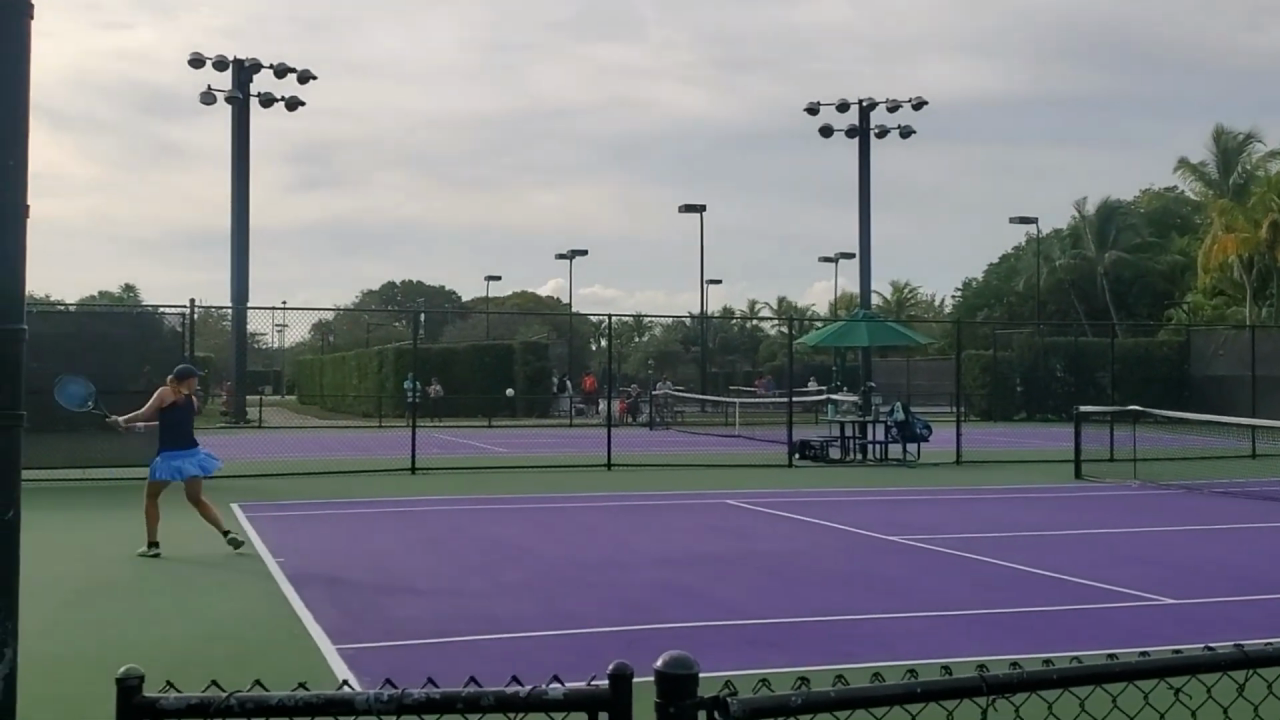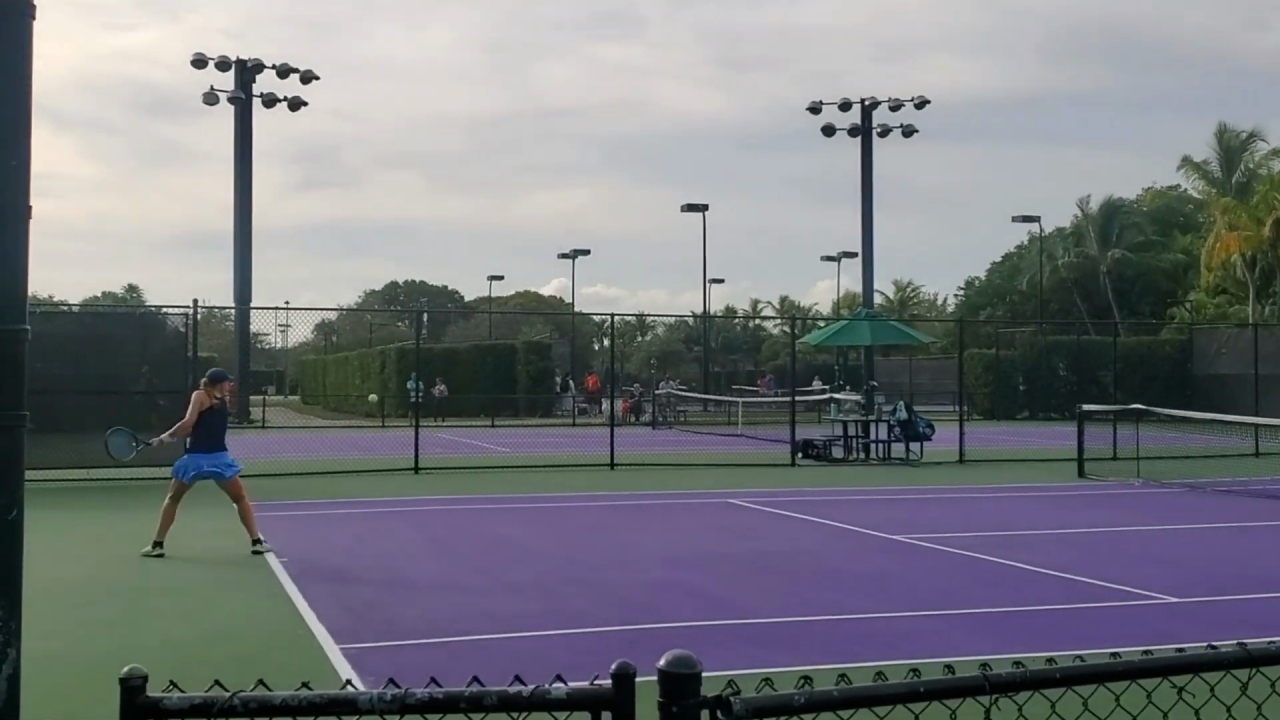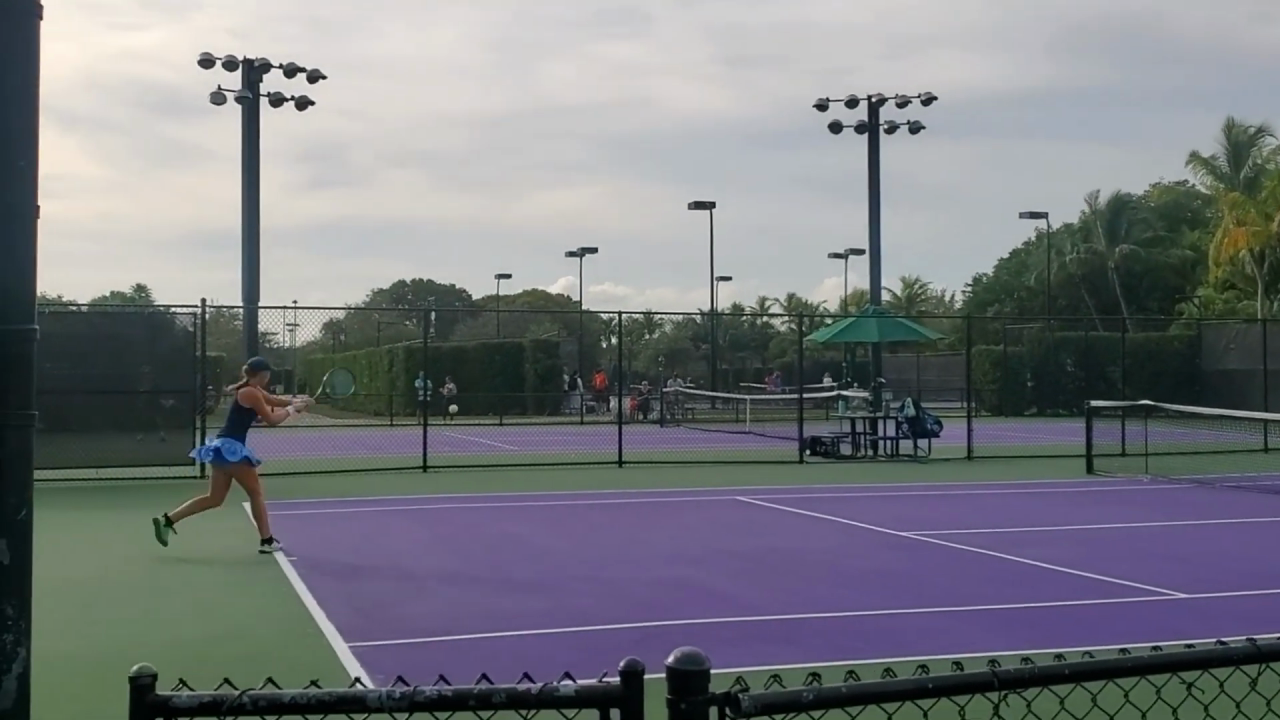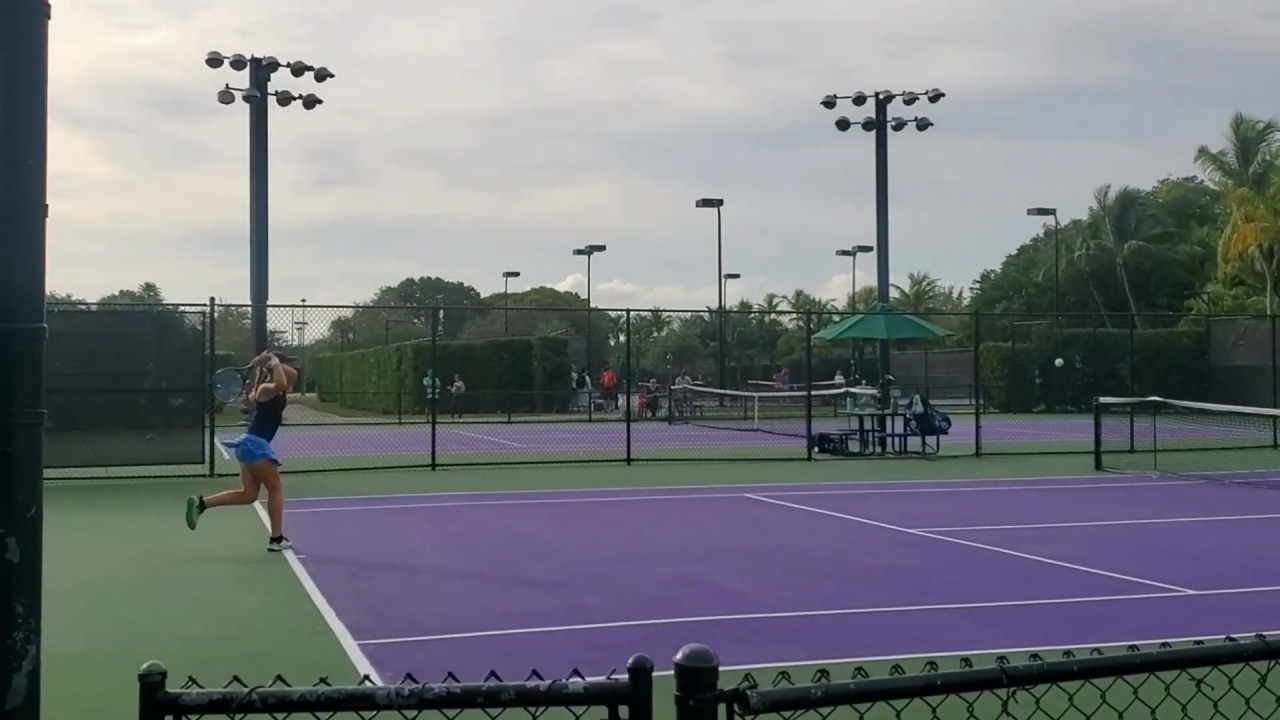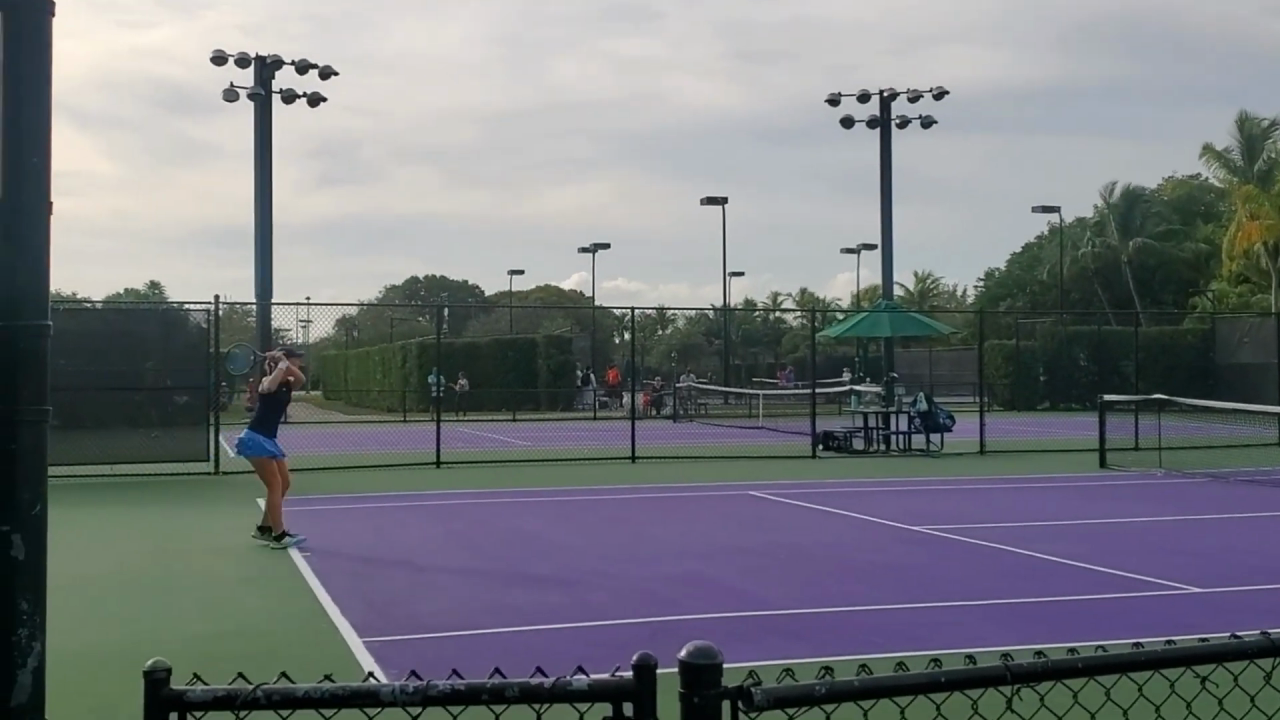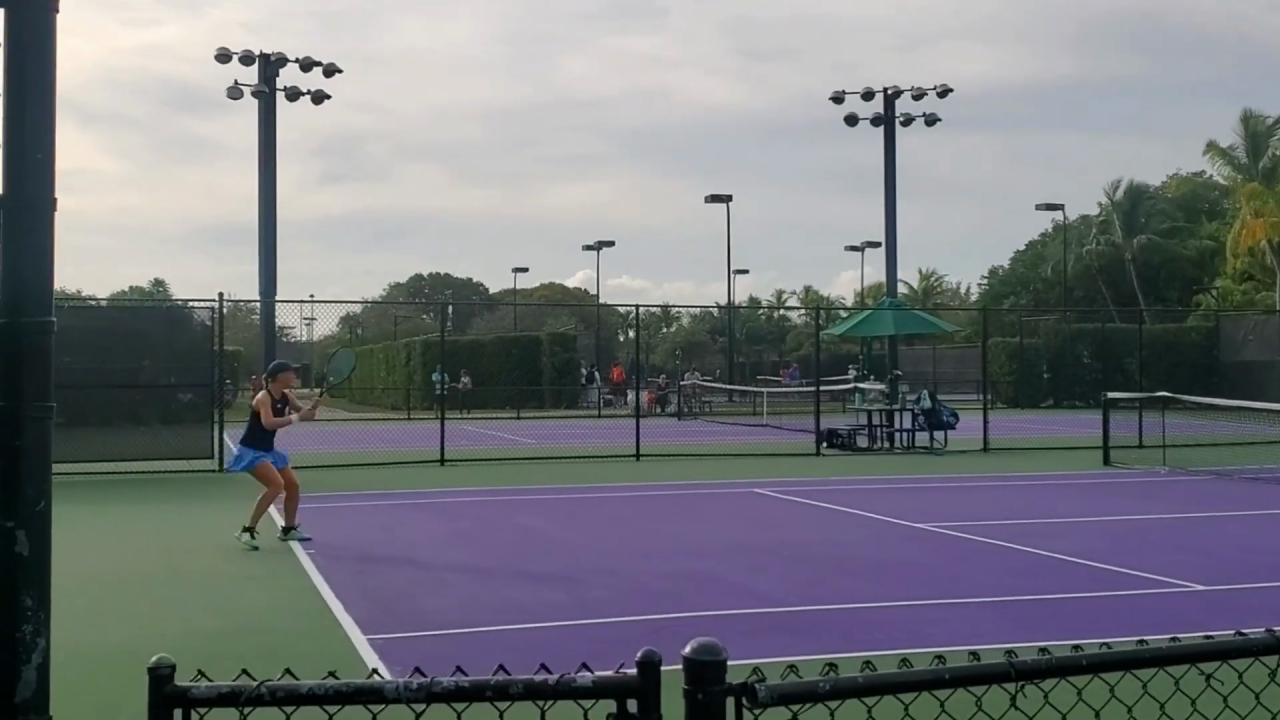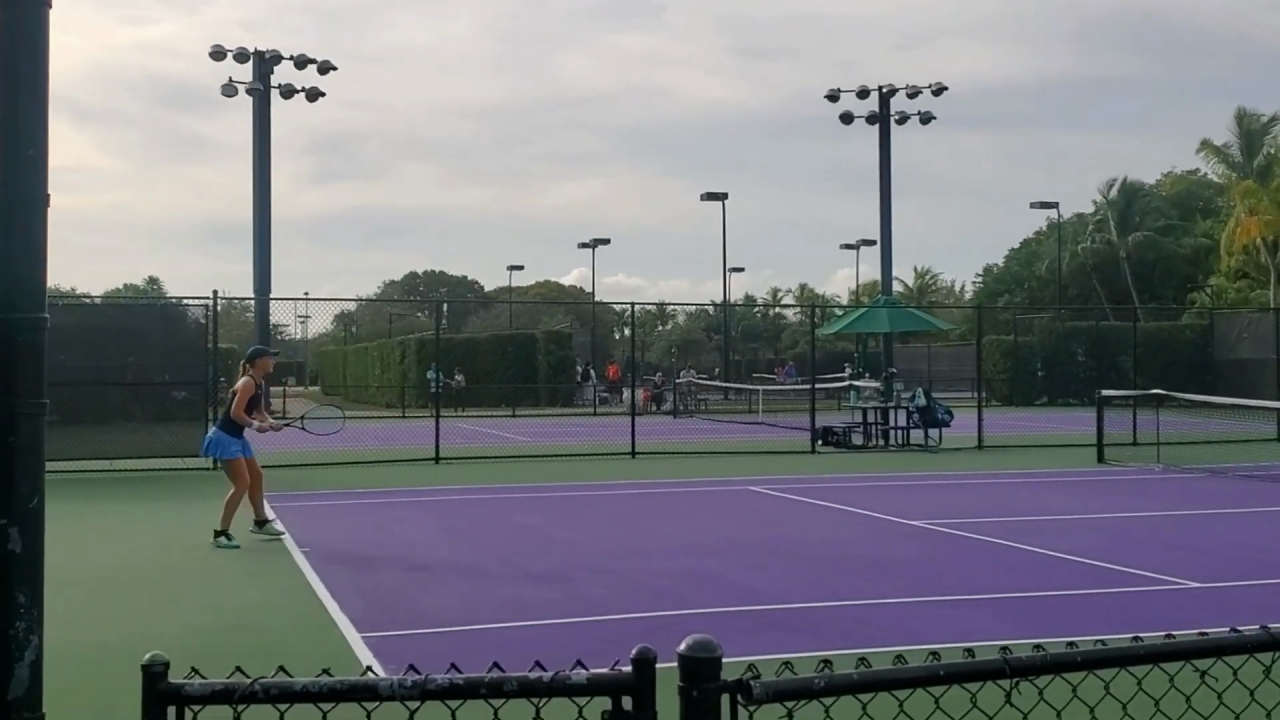
dt=0.2s
person 1, frame 1
left shoulder: (164, 393)
right shoulder: (193, 401)
left elbow: (143, 414)
left wrist: (122, 420)
right wrist: (137, 426)
left hip: (169, 459)
right hip: (192, 456)
left knee: (151, 498)
right knee: (197, 499)
left ankle: (152, 545)
right ankle: (228, 534)
person 1, frame 2
left shoulder: (199, 396)
right shoulder: (225, 403)
left elbow: (188, 423)
left wrist: (166, 437)
right wrist: (176, 436)
left hip: (195, 459)
right hip: (219, 459)
left knee: (173, 499)
right knee: (242, 500)
left ankle: (157, 545)
right ankle: (257, 542)
person 1, frame 3
left shoulder: (252, 391)
right shoulder: (251, 393)
left elbow: (273, 400)
right elbow: (271, 420)
left wrist: (295, 402)
right wrist: (292, 410)
left hip: (222, 447)
right hip: (230, 448)
left knee: (214, 498)
right knee: (256, 493)
left ankle: (168, 520)
right ankle: (266, 541)
person 1, frame 4
left shoulder: (279, 386)
right shoulder: (267, 388)
left elbow: (293, 375)
right elbow: (281, 383)
left wrist: (271, 362)
right wrist: (273, 362)
left hip: (255, 444)
right hip: (255, 444)
left knee: (248, 495)
right knee: (276, 489)
left ankle: (200, 503)
right ankle: (277, 539)
person 1, frame 5
left shoulder: (287, 381)
right shoulder: (267, 381)
left elbow: (301, 380)
right elbow: (270, 384)
left wrist: (287, 365)
right wrist: (281, 363)
left hip: (267, 440)
right hip: (255, 439)
left knee: (284, 483)
right knee: (275, 486)
left ankle: (264, 528)
right ankle: (278, 536)
person 1, frame 6
left shoulder: (285, 396)
right shoulder: (263, 397)
left elbow: (304, 413)
right elbow: (268, 423)
left wrist: (311, 408)
right wrist: (296, 418)
left hip: (268, 451)
right hip: (251, 452)
left knee: (293, 486)
right knee: (275, 486)
left ankle: (288, 529)
right ankle: (248, 530)
person 1, frame 7
left shoulder: (259, 383)
right shoulder: (247, 383)
left elbow: (259, 409)
right elbow: (235, 413)
left wrist: (268, 422)
right wrist: (255, 425)
left hip: (236, 438)
right hip: (225, 438)
left knee: (256, 477)
right knee: (242, 484)
left ankle: (261, 522)
right ankle: (221, 533)
